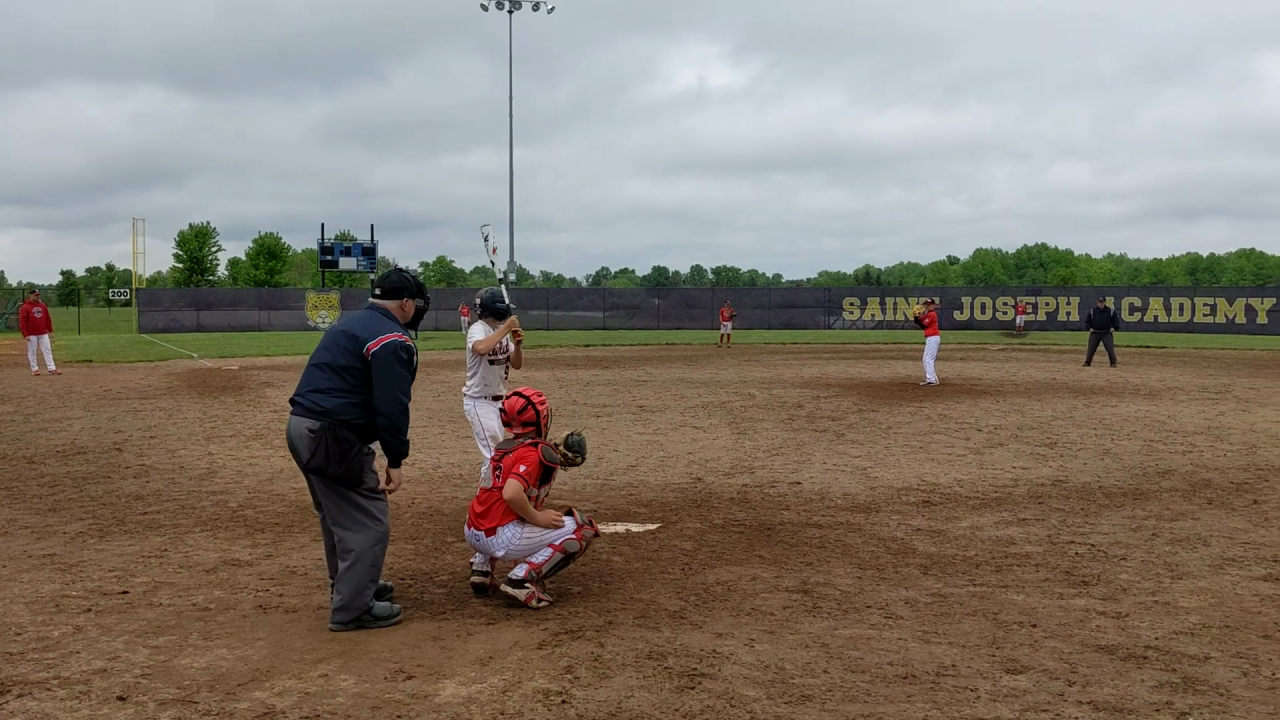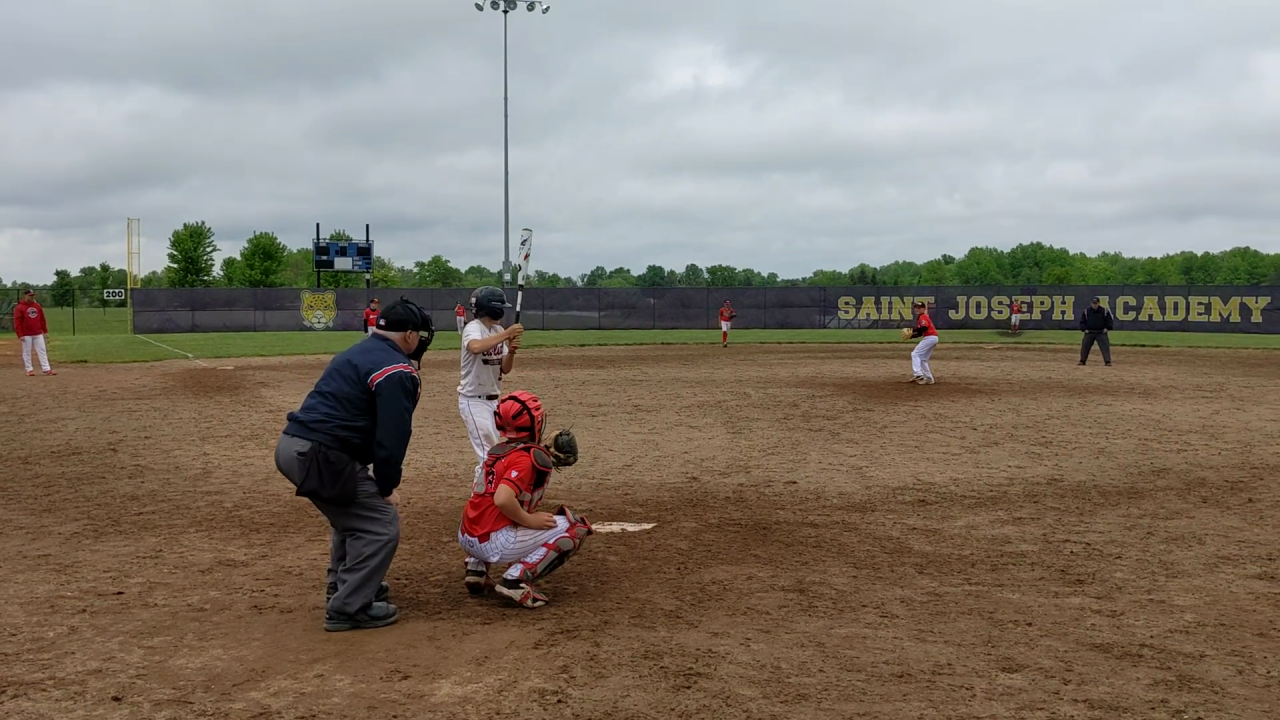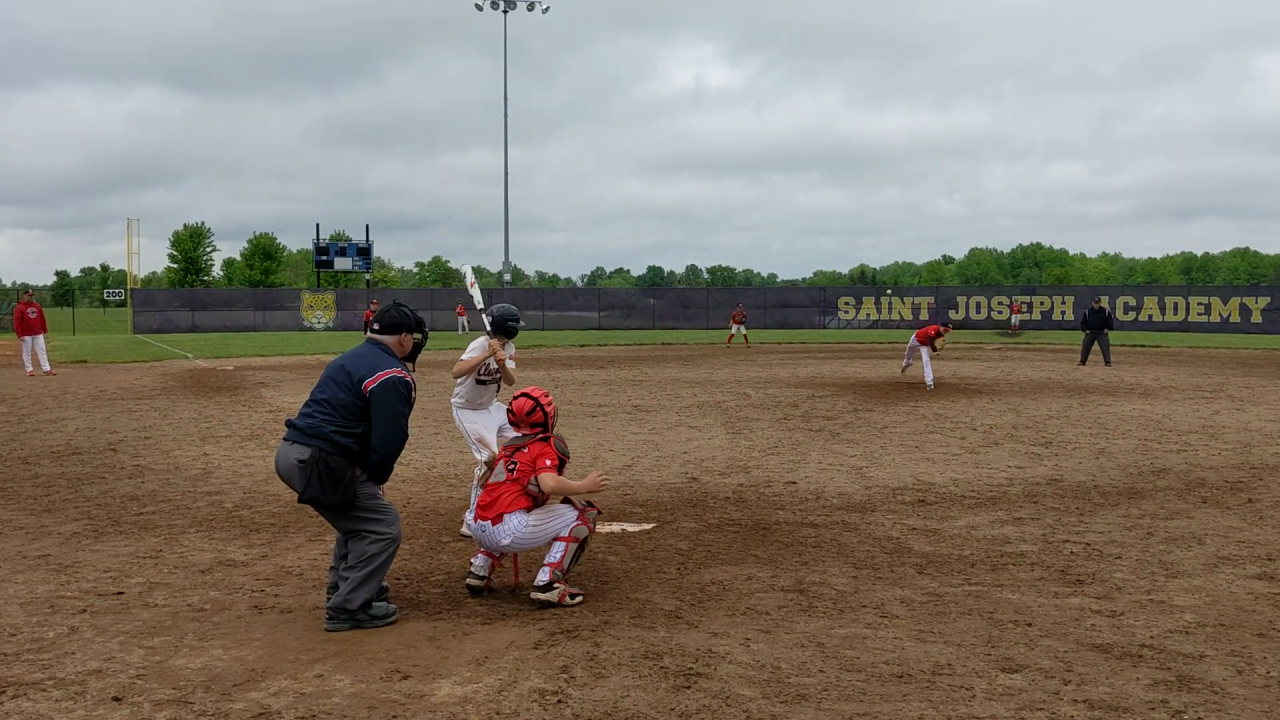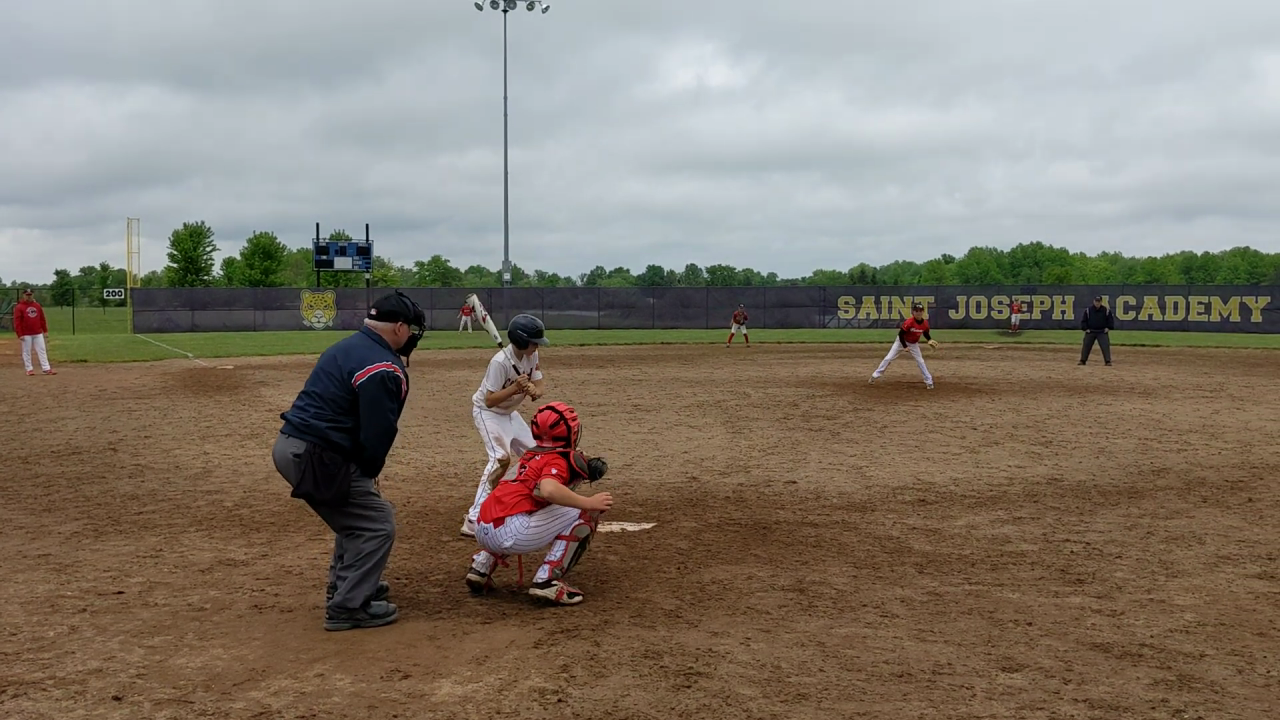
dt=0.7s
person 1, frame 1
left shoulder: (347, 325)
right shoulder: (392, 340)
right elbow: (392, 407)
right wrist: (395, 460)
left hip: (302, 425)
right hip: (329, 435)
left knee: (342, 514)
right knee: (368, 520)
left ankle: (349, 586)
right ankle: (351, 608)
person 1, frame 2
left shoulder: (356, 353)
right shoulder: (397, 371)
right elbow: (392, 435)
right wrist: (387, 486)
left hip: (293, 444)
right hip: (321, 455)
left knee: (354, 513)
right knee: (381, 524)
left ankle: (344, 586)
right ankle: (348, 608)
person 1, frame 3
left shoulder: (350, 358)
right shoulder: (393, 376)
right elbow: (388, 441)
left wrist: (367, 482)
right wrist: (375, 481)
left hip: (292, 451)
right hip: (319, 461)
left knee: (360, 514)
right knee: (384, 525)
left ankle: (345, 587)
right ankle: (348, 608)
person 1, frame 4
left shoulder: (345, 347)
right shoulder: (385, 370)
right elbow: (377, 435)
left wrist: (363, 475)
right wrist: (369, 475)
left hip: (292, 444)
right hip: (315, 456)
left knee: (356, 513)
right knee: (377, 522)
left ankle: (345, 587)
right ankle: (348, 606)
person 2, frame 1
left shoulder: (504, 447)
right shoulder: (535, 452)
right elbow: (511, 494)
right wrist: (537, 518)
left hip: (473, 532)
right hip: (501, 538)
right knee: (583, 529)
left ankle: (481, 569)
right ankle: (523, 579)
person 2, frame 2
left shoulder: (498, 451)
right shoulder: (525, 458)
right elbow: (502, 500)
right wrist: (530, 521)
left hip: (467, 538)
right hip: (494, 544)
right knee: (576, 527)
left ankle: (477, 569)
right ankle: (518, 580)
person 2, frame 3
left shoulder: (509, 446)
right shoulder: (546, 447)
right elbow: (549, 485)
right wrist: (585, 486)
left hip: (480, 529)
right hip: (509, 530)
right knee: (583, 514)
left ankle: (480, 571)
right ankle: (548, 583)
person 2, frame 4
left shoulder: (532, 454)
right shoulder: (558, 460)
right elbow: (549, 490)
left wrist: (582, 462)
right wrist: (588, 503)
left hip: (484, 531)
right hip: (511, 532)
right knee: (586, 514)
left ankle: (481, 568)
right ankle: (548, 580)
person 3, frame 1
left shoulder: (502, 331)
right shoulder: (477, 328)
left elbow: (517, 364)
right elbow: (481, 348)
left wrist: (517, 343)
right wrist: (505, 329)
left hip: (497, 401)
right hip: (479, 403)
left knee: (495, 453)
right knee: (494, 455)
person 3, frame 2
left shoulder: (498, 331)
right shoulder: (473, 328)
left elbow: (505, 369)
right elbow: (475, 347)
left wrist: (511, 351)
right wrist: (507, 334)
left hip: (492, 400)
right hip: (474, 402)
right knee: (488, 457)
person 3, frame 3
left shoulder: (508, 346)
right shoulder: (480, 345)
left elbow: (510, 381)
right elbow: (456, 372)
left wrist: (502, 363)
right wrist: (486, 355)
left hip: (491, 407)
right hip: (467, 410)
right knee: (488, 458)
right ankle: (472, 523)
person 3, frame 4
left shoulder: (532, 355)
right shoulder: (500, 361)
left elbow: (538, 384)
right elbow: (490, 401)
left wrist: (533, 390)
right wrist: (516, 387)
left hip: (509, 413)
right hip: (488, 412)
right knee: (501, 458)
right ankle: (474, 521)
